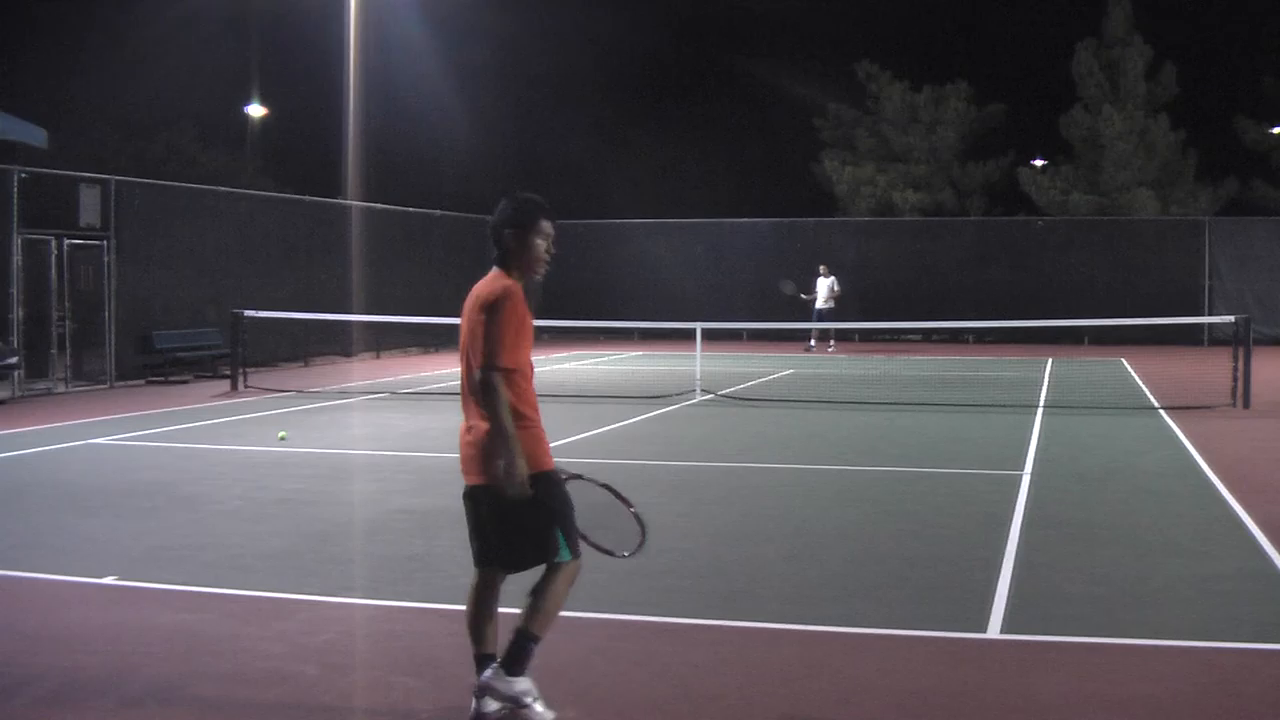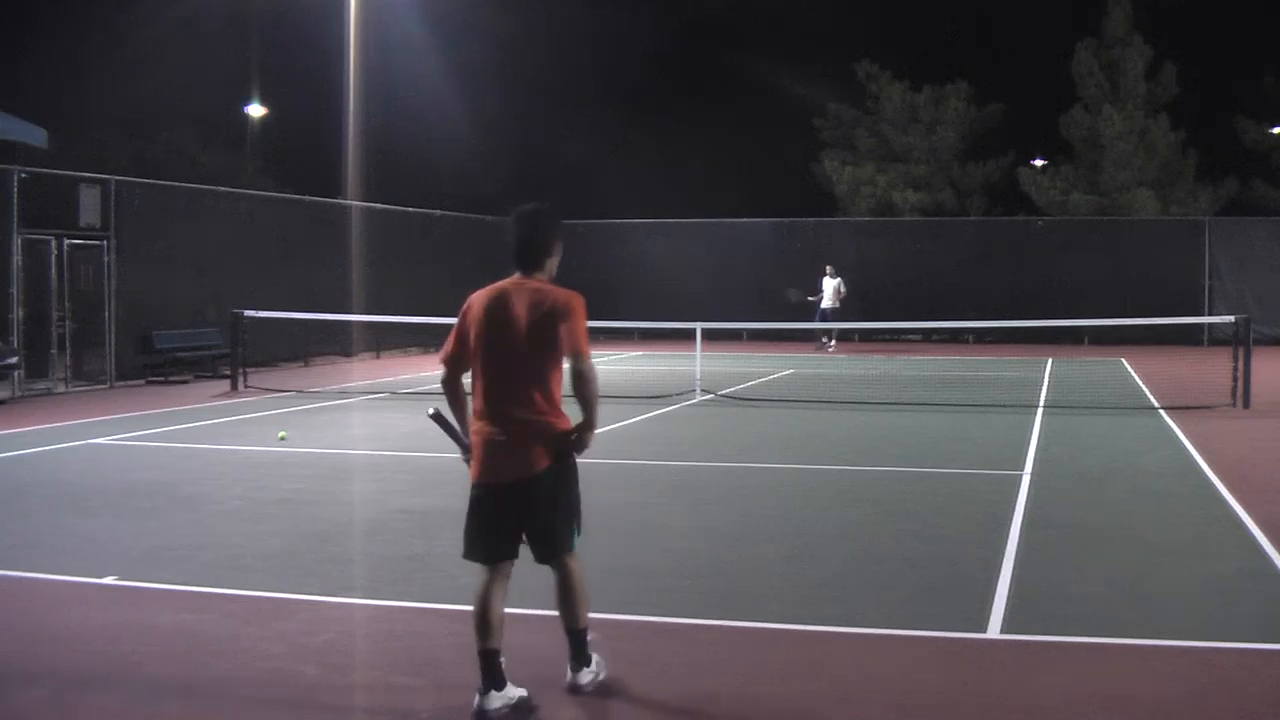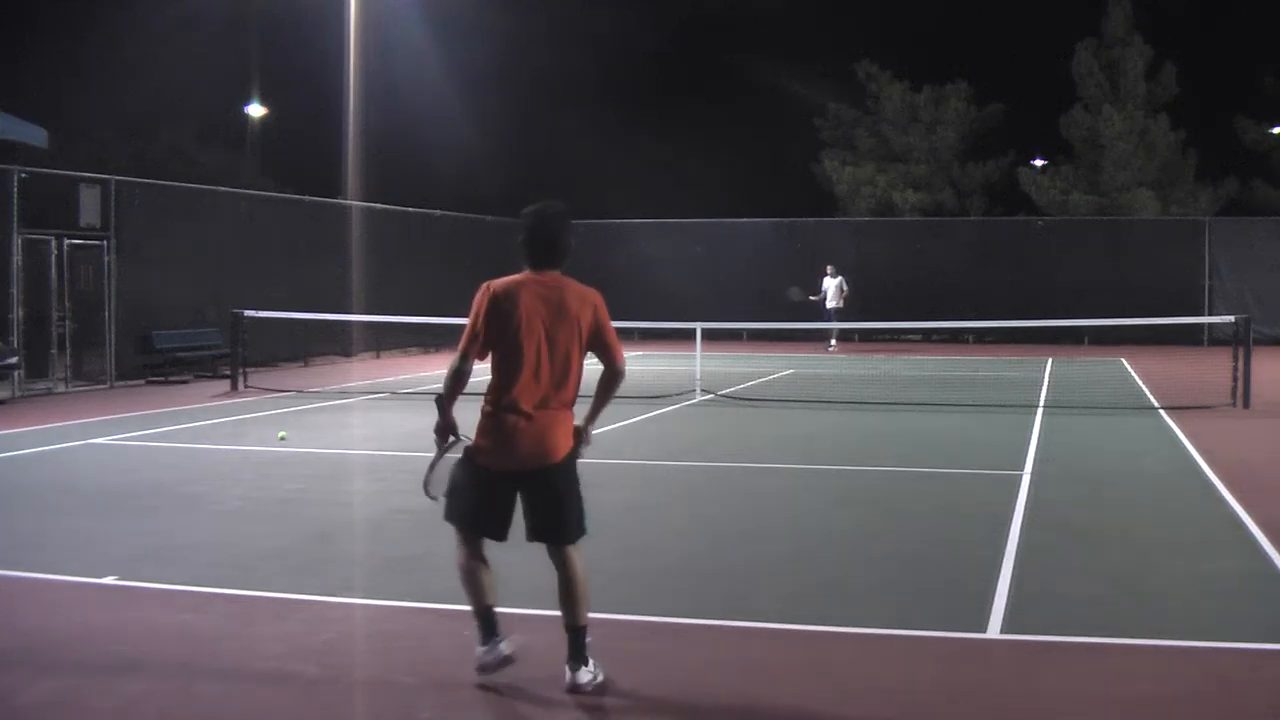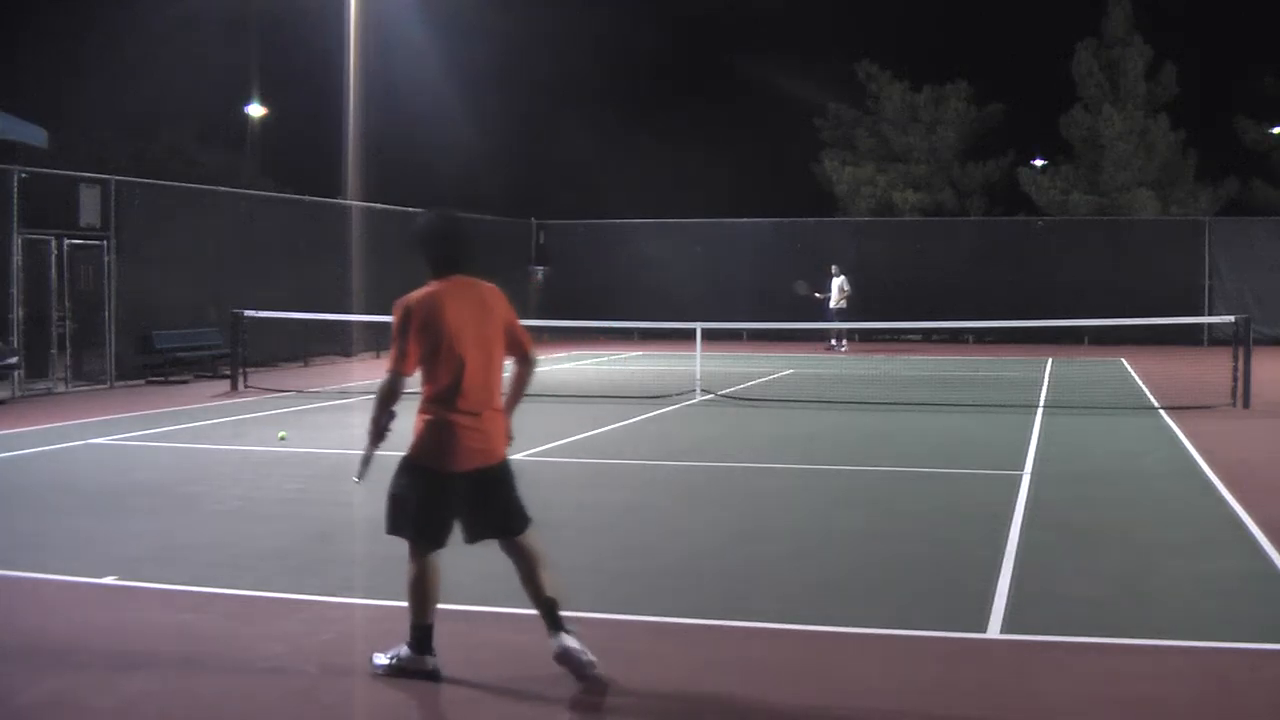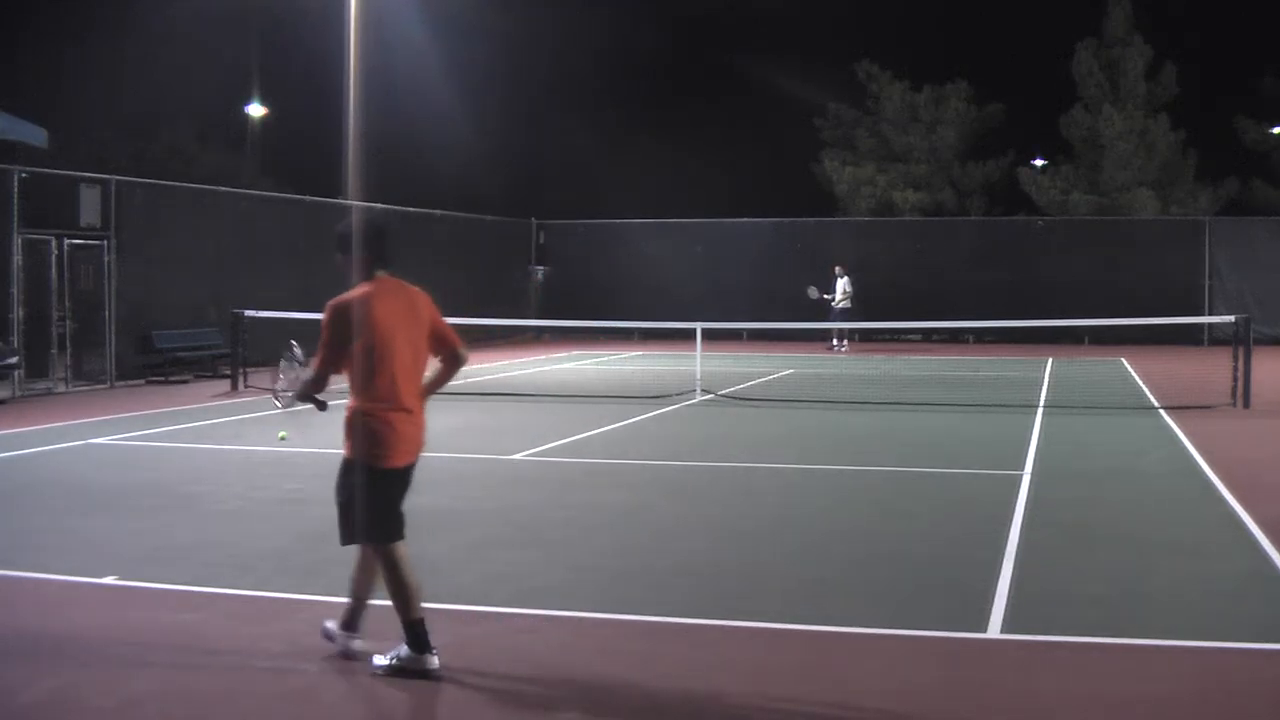
dt=0.4s
person 1, frame 1
left shoulder: (484, 291)
right shoulder: (506, 294)
right elbow: (493, 381)
right wrist: (514, 455)
left hip: (479, 456)
right hip: (513, 458)
left knee: (489, 572)
right knee: (564, 562)
right ankle: (507, 672)
person 1, frame 2
left shoulder: (478, 302)
right shoulder: (563, 304)
left elbow: (450, 377)
right elbow: (583, 375)
left wrist: (469, 429)
right wrist: (586, 428)
left hip: (490, 453)
right hip: (544, 452)
left knee: (494, 570)
right knee: (565, 560)
right ankle: (581, 664)
person 1, frame 3
left shoulder: (495, 294)
right shoulder: (586, 300)
left elbow: (462, 365)
right elbow: (616, 367)
left wrist: (445, 415)
right wrist: (588, 420)
left hip: (495, 442)
right hip: (553, 445)
left knee: (470, 540)
right knee: (564, 551)
left ankle: (492, 639)
right ankle: (579, 663)
person 1, frame 4
left shoulder: (415, 307)
right shoulder: (492, 296)
left elbow: (395, 381)
right elbow: (527, 359)
left wrist: (377, 428)
left hip: (439, 447)
right hip: (490, 444)
left knee: (422, 549)
right knee: (516, 540)
left ankle: (418, 652)
right ankle: (563, 637)
person 1, frame 5
left shoulder: (345, 308)
right shoulder: (418, 299)
left elbow: (318, 380)
right elbow: (458, 358)
left wrist: (301, 388)
left hip: (372, 442)
right hip: (409, 439)
left knee: (385, 544)
right knee: (372, 536)
left ankle: (420, 648)
right ankle: (349, 628)
